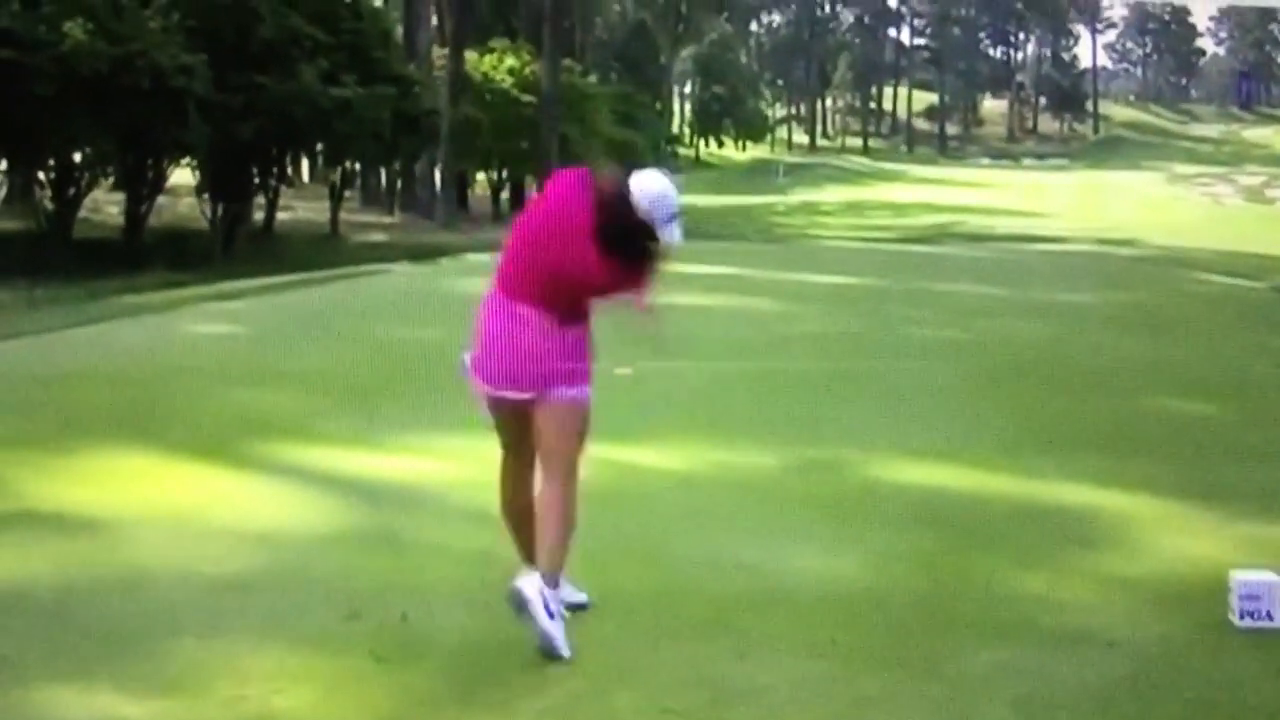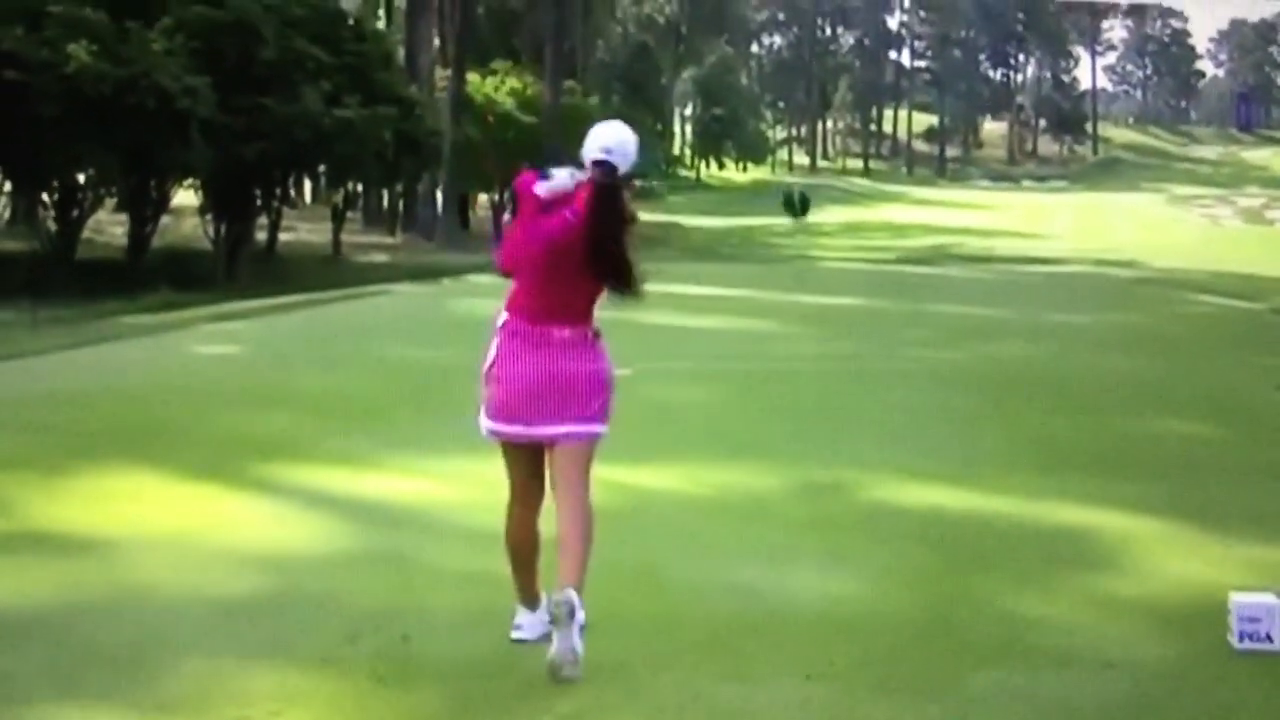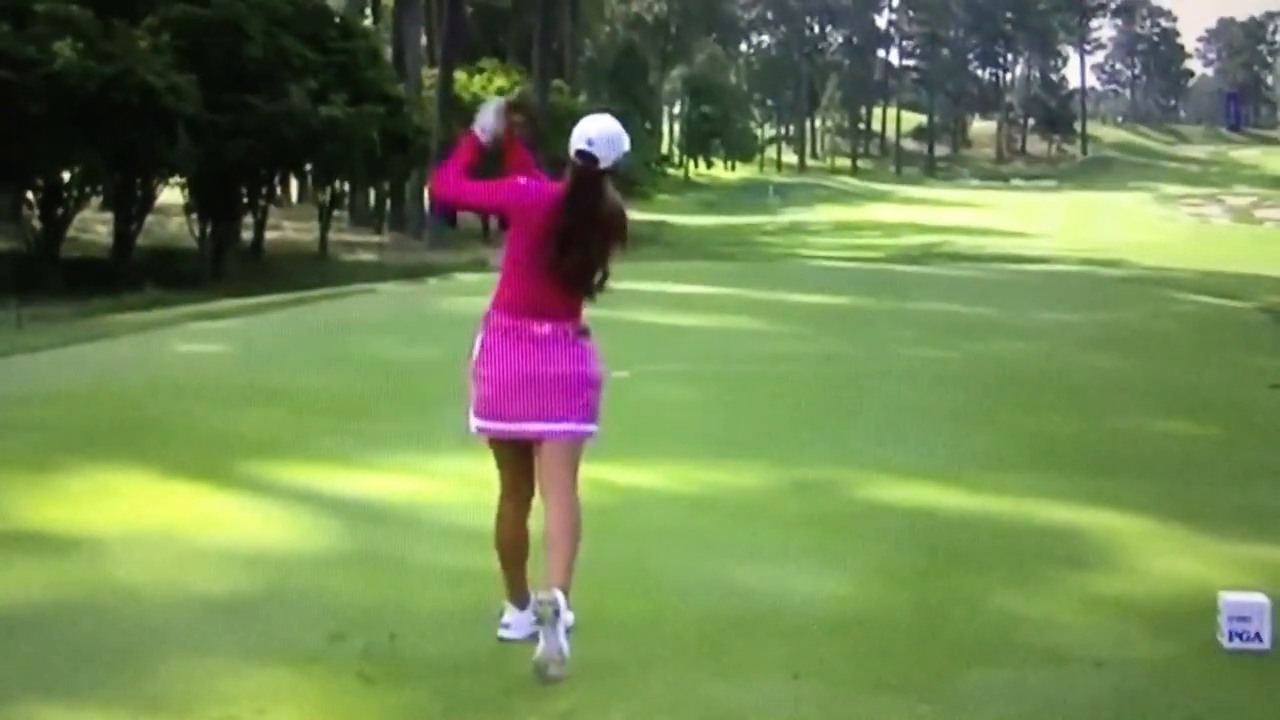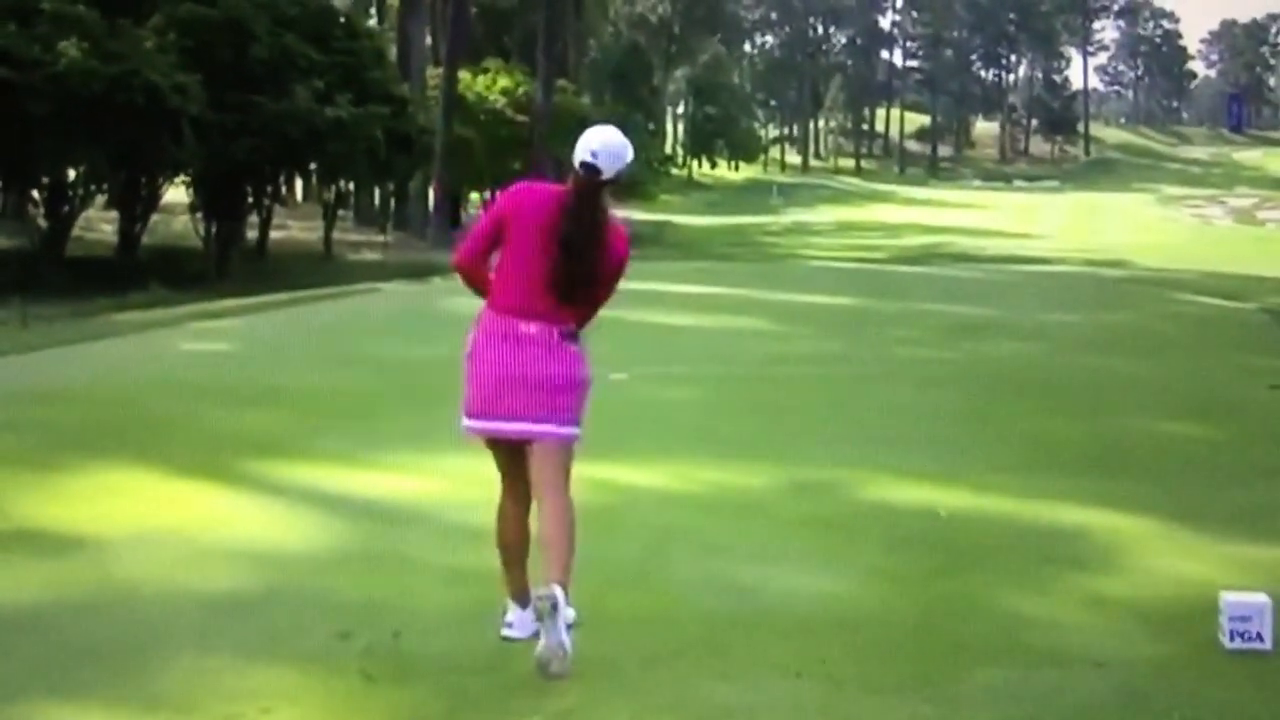
dt=0.5s
person 1, frame 1
left shoulder: (571, 185)
right shoulder: (603, 261)
right elbow: (630, 280)
left hip: (498, 334)
right hip: (555, 349)
left knee: (518, 463)
right knee: (559, 477)
left ankle: (536, 577)
right ankle: (544, 586)
person 1, frame 2
left shoulder: (569, 221)
right shoulder: (611, 216)
left elbow: (512, 262)
right elbow: (531, 186)
left wrist: (537, 196)
right wrist: (545, 190)
left hip: (520, 355)
right hip: (579, 362)
left knee: (524, 495)
right knee: (572, 492)
left ankle: (530, 611)
right ankle: (568, 600)
person 1, frame 3
left shoulder: (526, 195)
right shoulder: (610, 217)
left elbow: (444, 187)
left wrist: (480, 134)
right wrist: (519, 150)
left hip: (505, 350)
right hip: (565, 357)
left knee: (514, 491)
right knee: (560, 489)
left ankle: (519, 608)
right ankle: (555, 601)
person 1, frame 4
left shoulder: (522, 196)
right shoulder: (614, 239)
left elbow: (466, 261)
right elbow: (583, 311)
left hip: (495, 348)
right hip: (555, 359)
left knee: (514, 490)
right knee: (551, 490)
left ankle: (519, 608)
right ankle: (554, 599)
